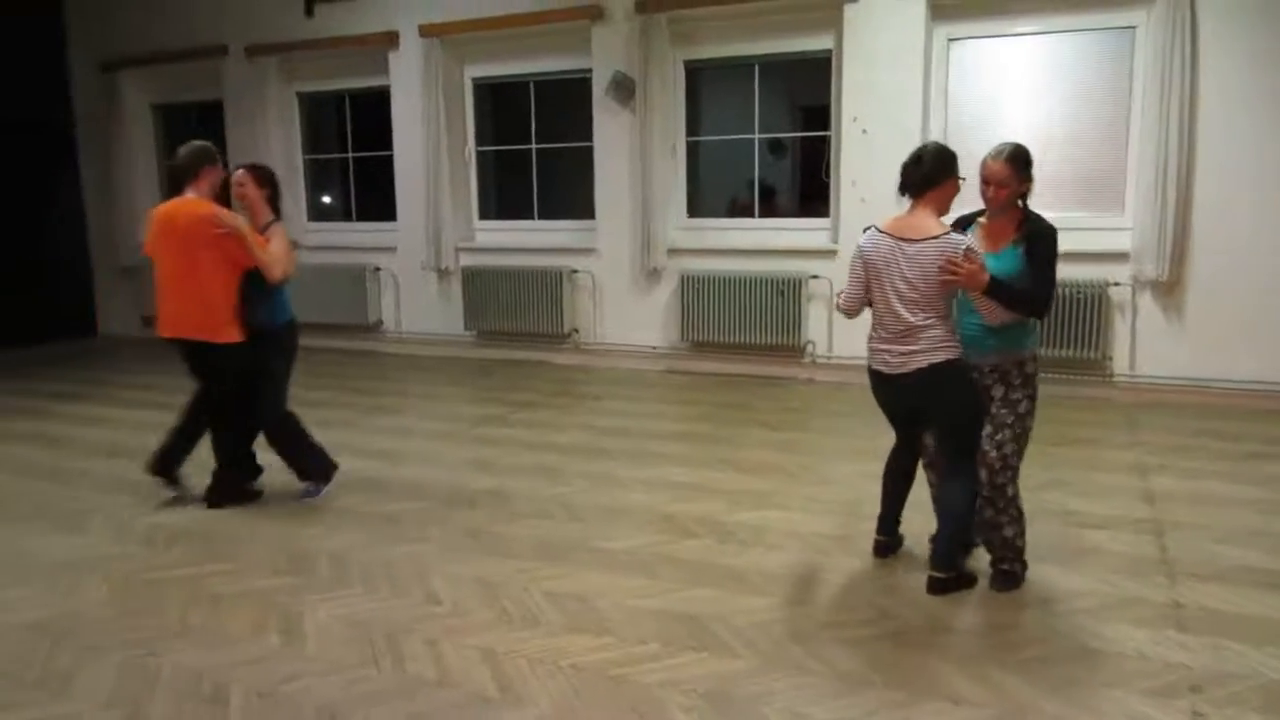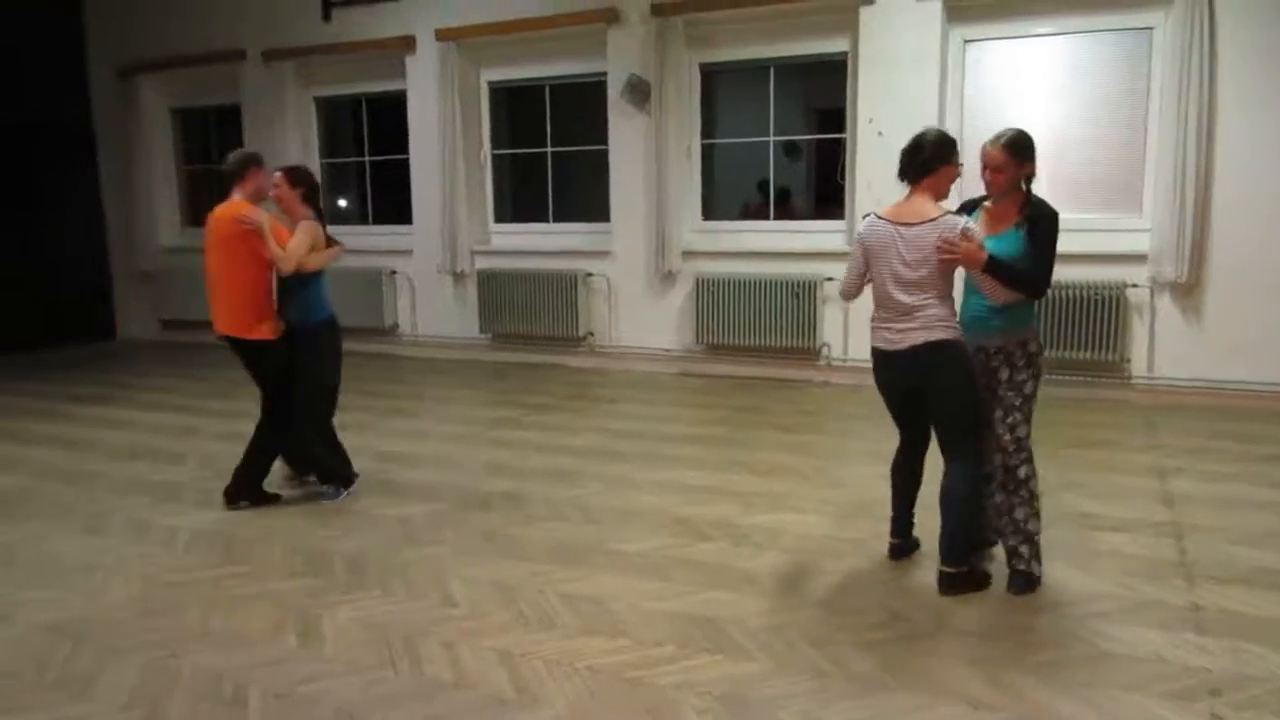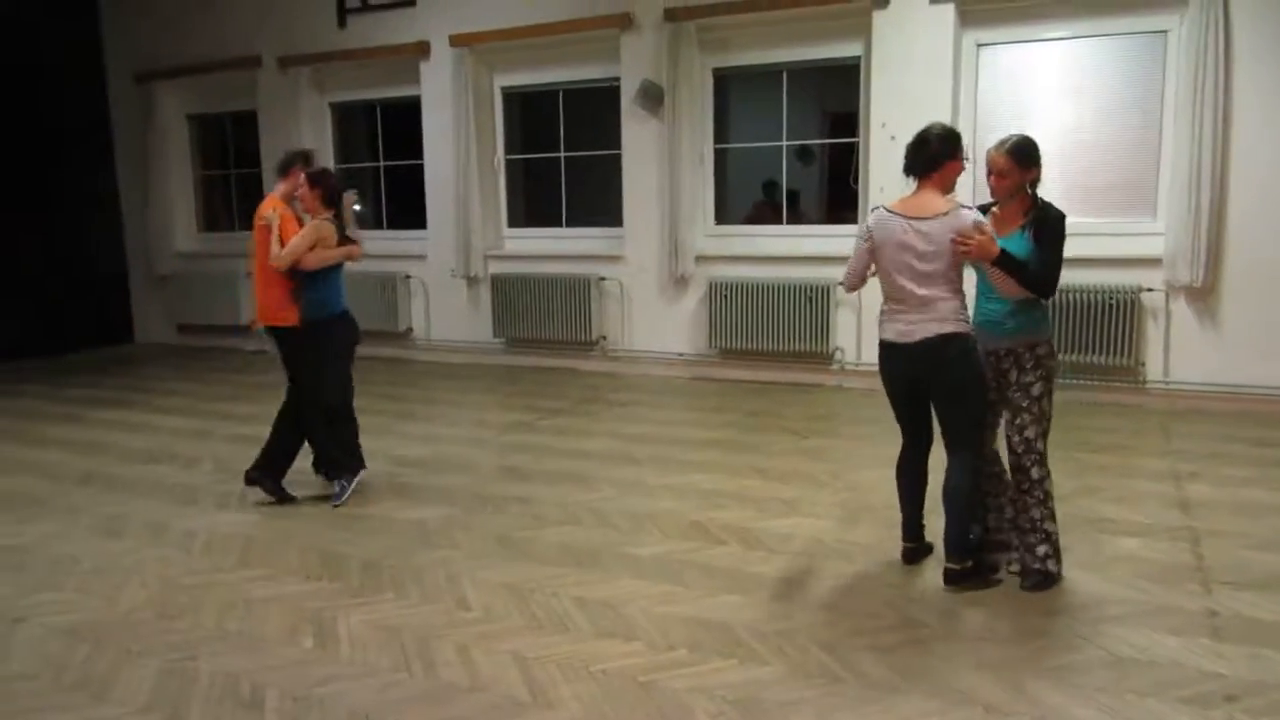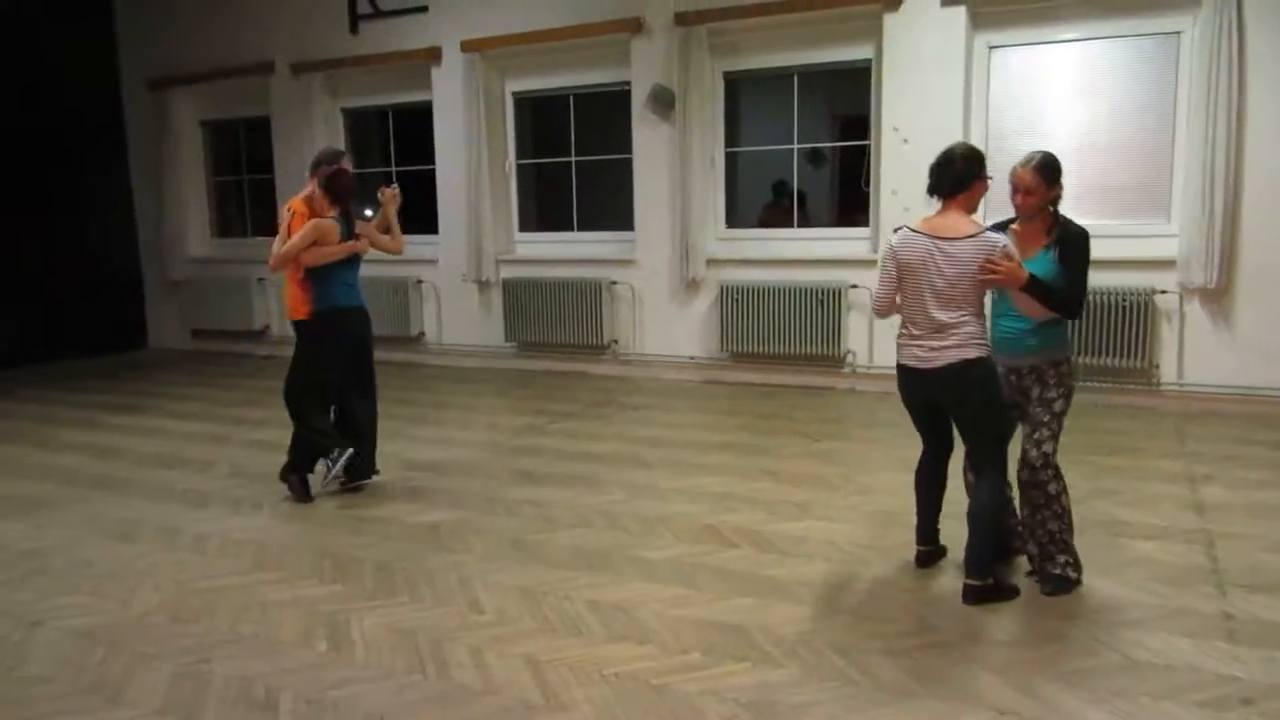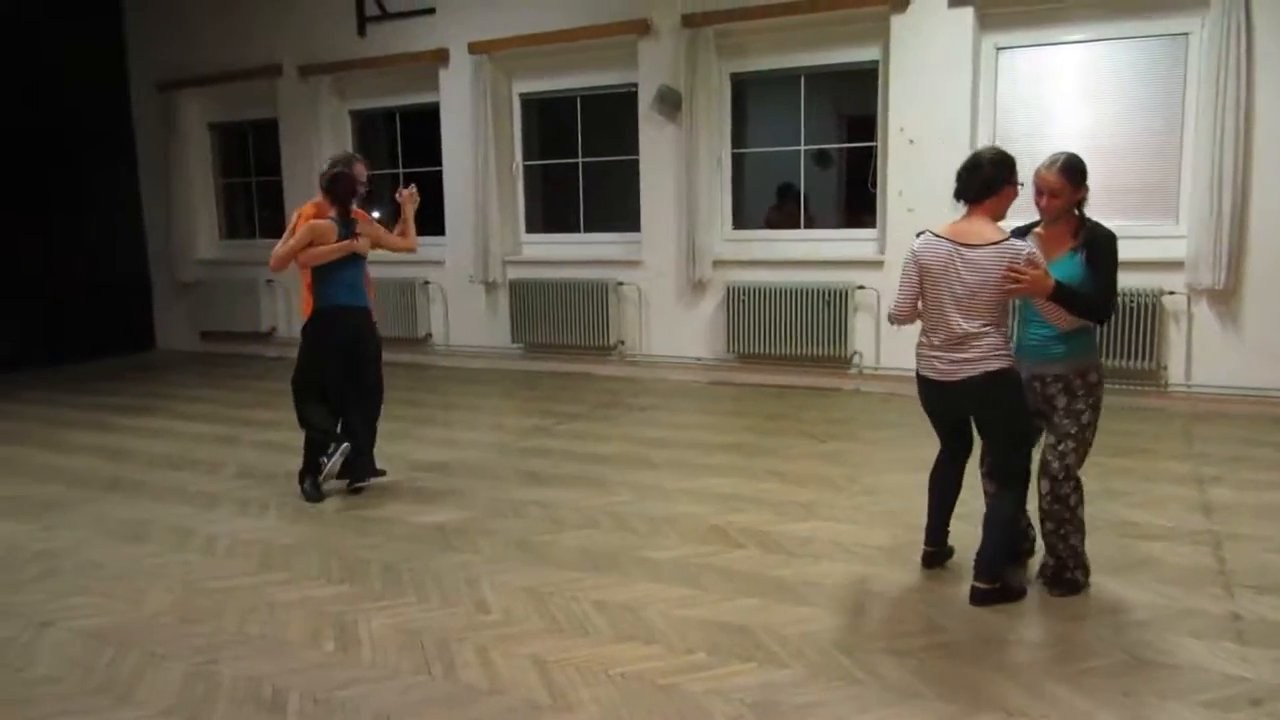
dt=0.3s
person 1, frame 1
left shoulder: (871, 239)
right shoulder: (957, 246)
left elbow: (848, 307)
right elbow: (993, 316)
left wrist: (844, 297)
left hip: (883, 371)
right hip: (939, 371)
left knee: (907, 442)
right knee: (960, 464)
left ankle: (886, 535)
right ankle: (944, 569)
person 1, frame 2
left shoulder: (871, 225)
right shoulder: (954, 227)
left elbow: (848, 291)
right elbow: (997, 291)
left hip: (886, 355)
right hip: (938, 353)
left knee: (912, 440)
right knee: (963, 453)
left ankle: (900, 537)
right ankle: (953, 566)
person 1, frame 3
left shoulder: (879, 219)
right shoulder: (965, 219)
left elbow: (850, 283)
right elbow: (1010, 285)
left hip: (894, 349)
right hip: (948, 346)
left knee: (914, 441)
right knee: (964, 449)
left ankle: (912, 541)
right ankle: (959, 561)
person 1, frame 4
left shoulder: (902, 240)
right shoulder: (991, 244)
left elbow: (880, 307)
left hip: (912, 369)
right hip: (967, 368)
left knee: (935, 449)
right knee: (989, 466)
left ankle: (926, 544)
right ankle: (979, 577)
person 1, frame 5
left shoulder: (925, 244)
right shoulder: (1017, 251)
left elbow: (901, 315)
right elbow: (1062, 318)
left hip: (933, 377)
right hip: (990, 379)
left knee: (952, 450)
right knee: (1010, 474)
left ankle: (934, 545)
right ankle: (988, 579)
person 2, frame 1
left shoulder: (1039, 234)
right shoulder: (964, 226)
left elbow: (1040, 305)
left wrist: (986, 284)
left hip: (1011, 366)
right hip: (962, 360)
left knee: (996, 460)
right knee: (935, 449)
left ankle: (1008, 558)
person 2, frame 2
left shoulder: (1040, 217)
right shoulder: (970, 209)
left elbow: (1038, 286)
right elbow: (937, 259)
left wrist: (985, 261)
left hip: (1015, 347)
right hip: (969, 343)
left knee: (1011, 447)
left ankle: (1024, 559)
person 2, frame 3
left shoulder: (1047, 220)
right shoulder: (979, 215)
left elbow: (1046, 286)
left wrist: (996, 255)
left hip: (1028, 349)
right hip: (983, 346)
left knee: (1025, 447)
left ankle: (1041, 557)
right ankle: (994, 533)
person 2, frame 4
left shoulder: (1071, 238)
right shoulder: (997, 234)
left elbow: (1073, 306)
left wrist: (1024, 280)
left hip: (1048, 367)
right hip: (999, 363)
left knee: (1037, 459)
left ankle: (1059, 562)
person 2, frame 5
left shoulder: (1098, 241)
right shoulder: (1020, 238)
left elbow: (1103, 311)
left wrist: (1051, 288)
left hip: (1075, 376)
right hip: (1024, 371)
left knee: (1058, 469)
left ankle: (1068, 566)
right ankle: (1014, 541)
person 3, frame 1
left shoulder: (160, 215)
right shoulder: (220, 220)
left hip: (176, 326)
right hip: (217, 329)
left knee: (213, 392)
right knee: (240, 403)
left ankle: (169, 460)
right ankle: (227, 484)
person 3, frame 2
left shoulder: (216, 216)
right elbow: (301, 262)
right wrist: (330, 253)
left hip: (232, 323)
right hip: (256, 326)
left knee: (280, 392)
right knee: (280, 401)
left ankle: (297, 456)
right ankle: (244, 486)
person 3, frame 3
left shoulder: (273, 208)
right shoulder: (279, 212)
right elbow: (304, 260)
right wrist: (346, 251)
left hip: (287, 313)
right hip: (287, 316)
right knee: (303, 391)
left ankle: (326, 457)
right ankle: (266, 469)
person 3, frame 4
right shoulder: (299, 210)
right elbow: (298, 257)
left wrist: (385, 211)
right hip: (310, 315)
right knee: (309, 389)
left ankle: (343, 460)
person 3, frame 5
left shoulder: (356, 216)
right shoulder: (309, 215)
left elbow: (397, 244)
right elbow: (280, 262)
left wrist: (405, 211)
left knee: (369, 391)
person 4, frame 1
left shoulder: (275, 232)
right shoulder: (240, 229)
left elbow: (274, 274)
left wrist: (246, 234)
left hip: (275, 335)
right hip: (247, 331)
left knee: (269, 410)
left ankle: (319, 470)
person 4, frame 2
left shoulder: (307, 228)
right shoulder: (302, 226)
left elbow: (286, 266)
left wrist: (266, 229)
left hip: (316, 332)
right hip: (299, 331)
left knee: (310, 407)
right knee: (299, 404)
left ankle: (340, 476)
right ankle: (316, 467)
person 4, frame 3
left shoulder: (317, 227)
right shoulder: (336, 227)
left elbow: (280, 262)
right elbow: (353, 247)
left wrist: (276, 227)
right wrist: (348, 213)
left hip: (326, 327)
right hip: (334, 323)
left knee: (318, 401)
right knee: (334, 399)
left ankle: (347, 469)
right ankle: (346, 465)
person 4, frame 4
left shoulder: (318, 226)
right shoulder: (360, 228)
left elbow: (277, 262)
right elbow: (397, 246)
right wrist: (390, 210)
left hip: (328, 322)
right hip: (358, 319)
right knee: (358, 395)
left ankle: (333, 447)
right ankle: (359, 467)
person 4, frame 5
left shoulder: (315, 228)
right shoulder: (366, 227)
left wrist: (292, 229)
right wrist: (407, 210)
left hip: (328, 321)
right hip: (361, 321)
left knee: (311, 391)
right knee: (360, 396)
left ankle: (331, 444)
right ankle: (359, 469)
